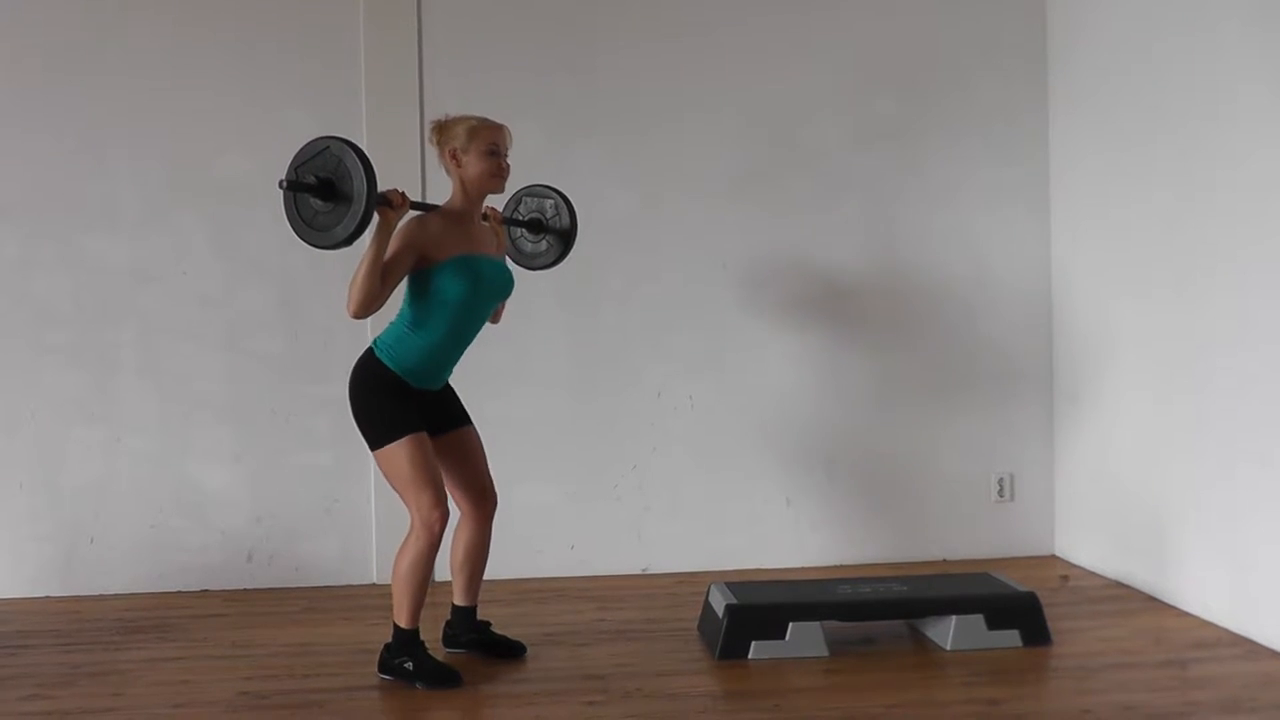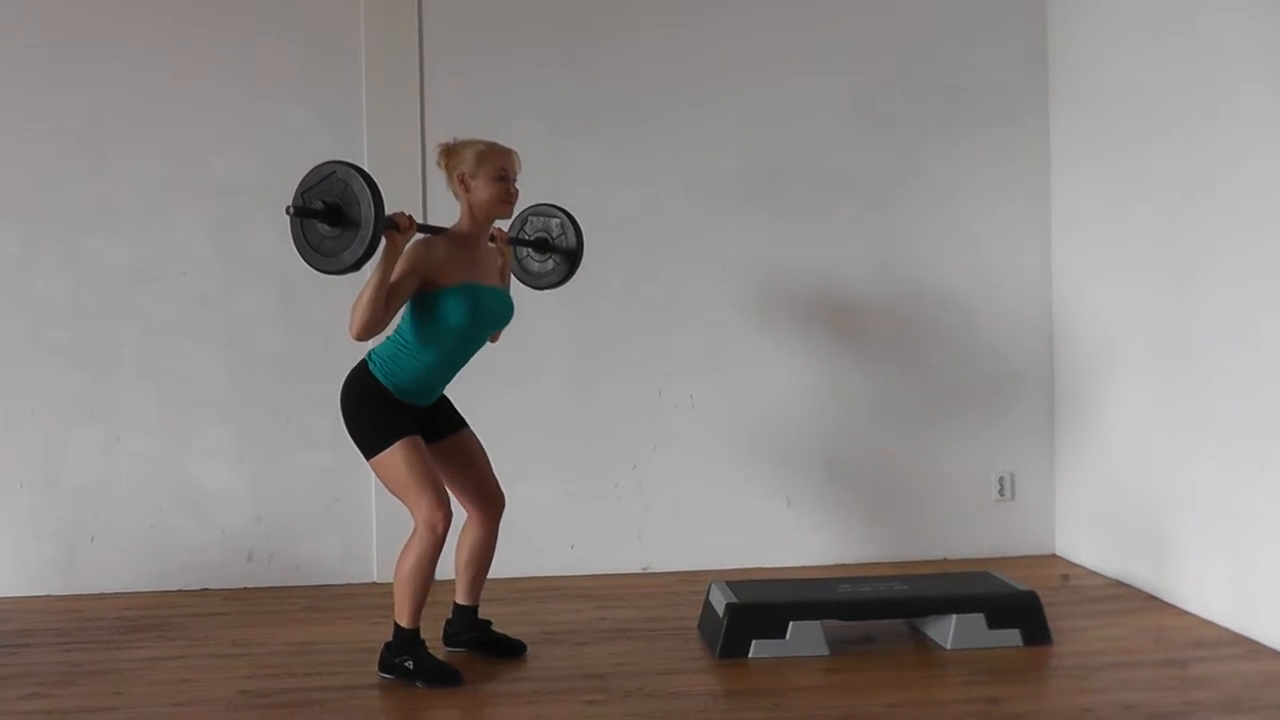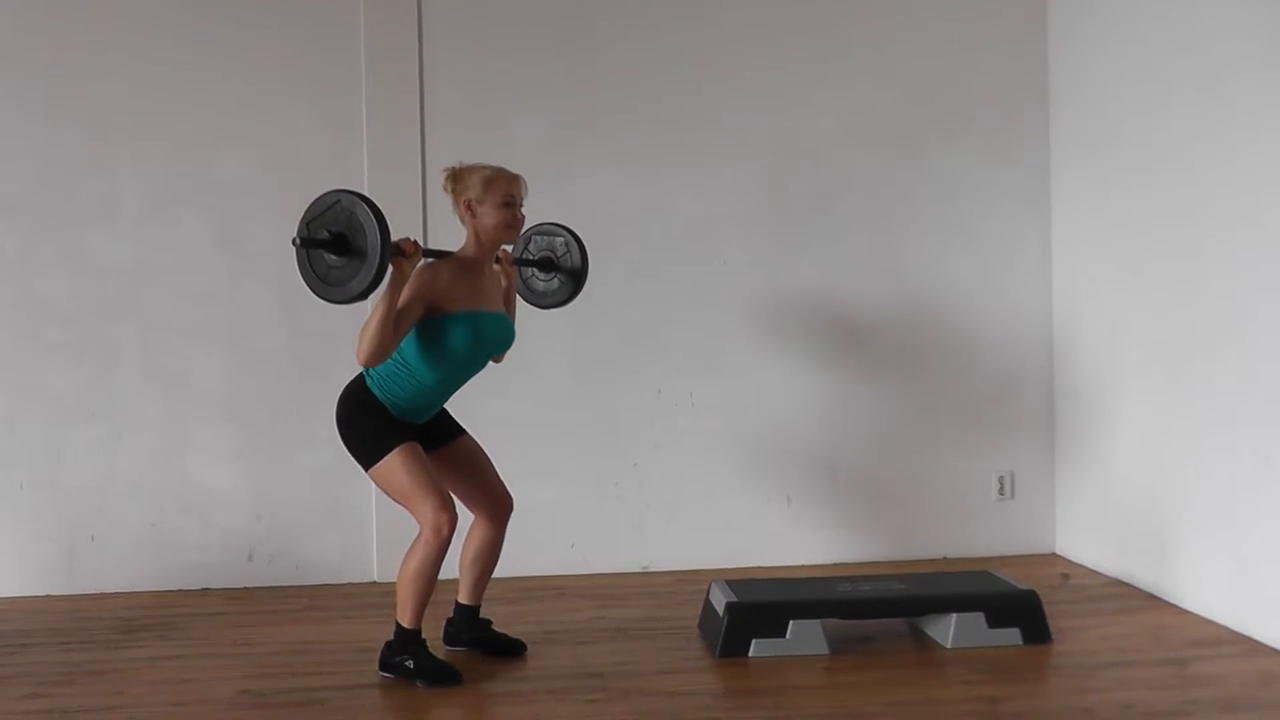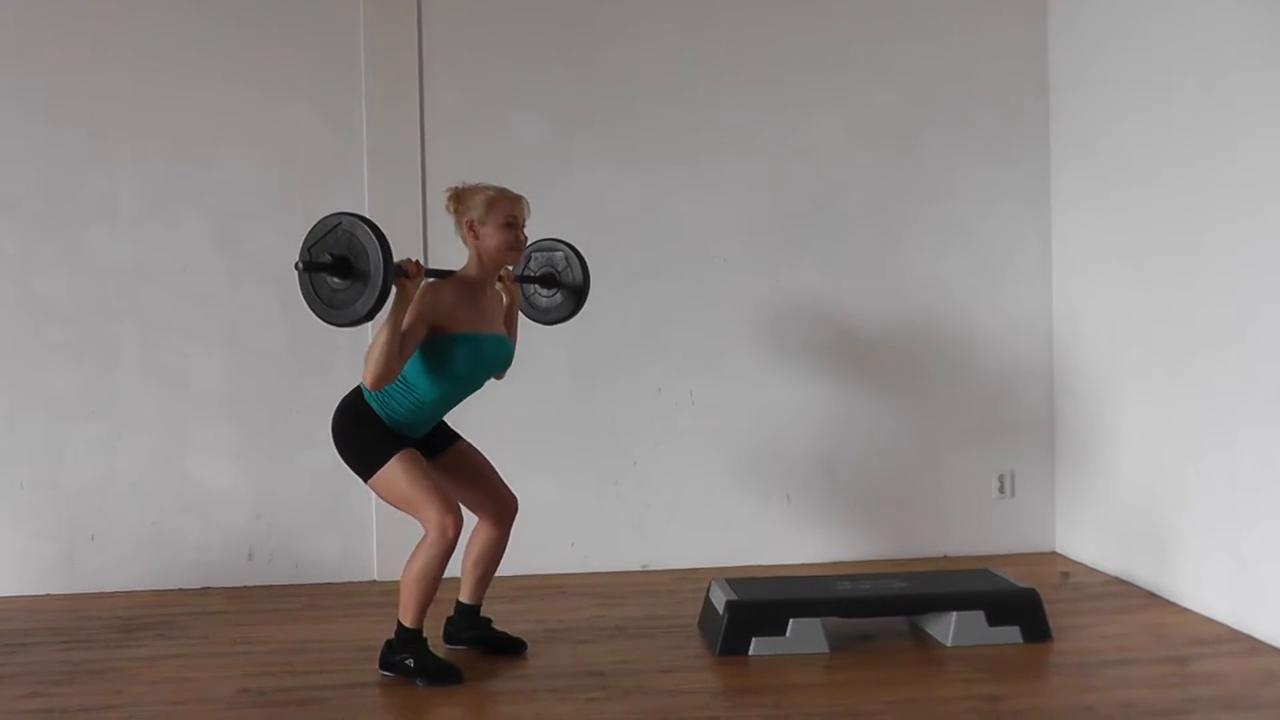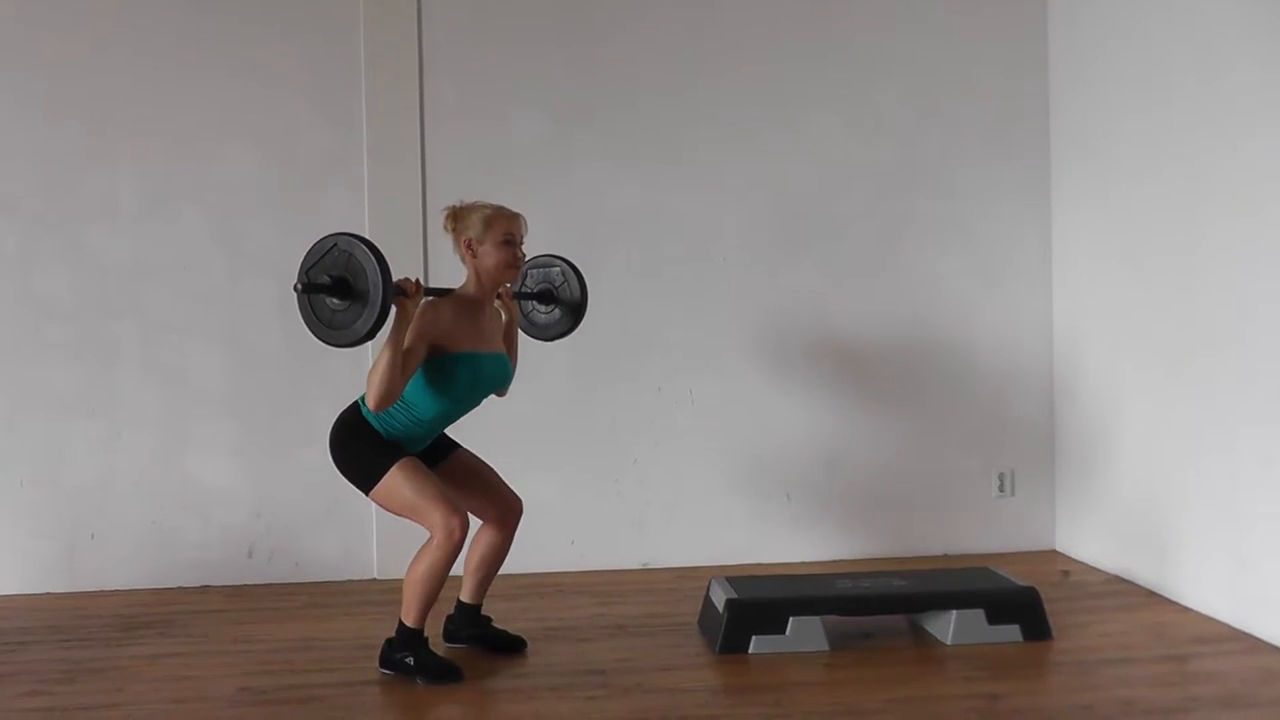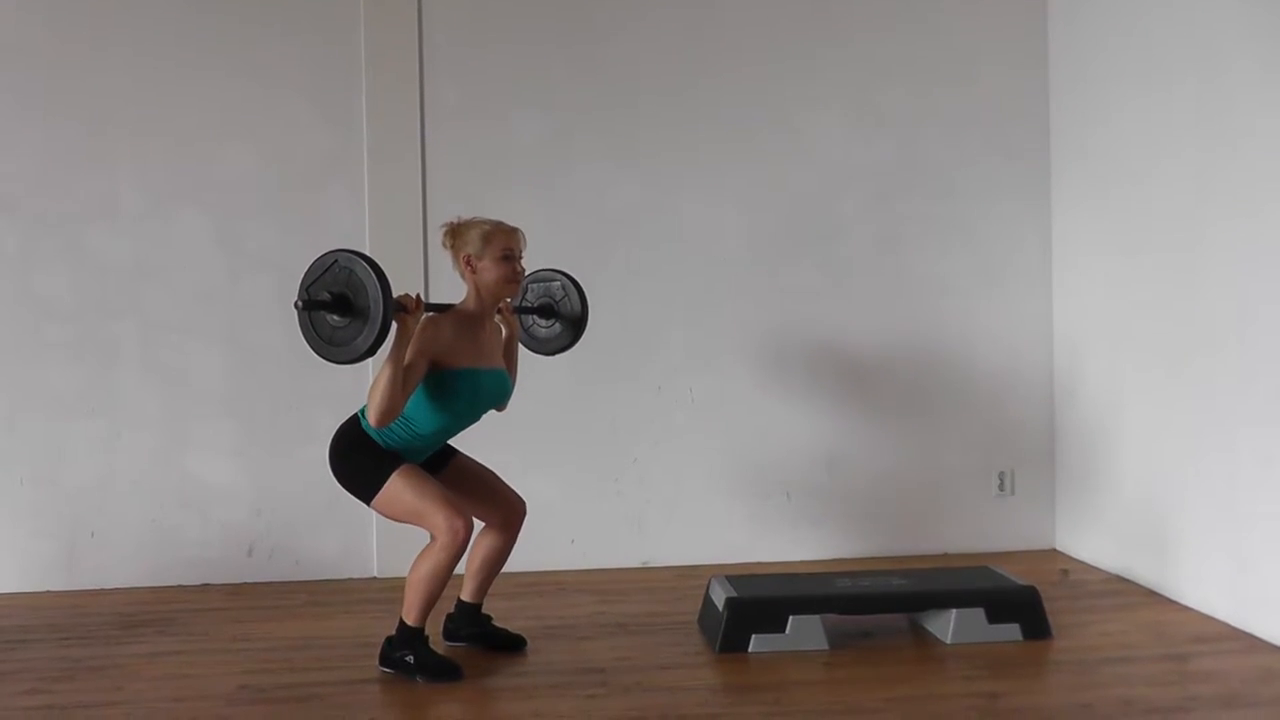
dt=0.2s
person 1, frame 1
left shoulder: (483, 231)
right shoulder: (425, 230)
left elbow: (492, 313)
right elbow: (360, 306)
right wrist: (385, 227)
left hip: (431, 386)
right hip: (384, 384)
left knee: (480, 502)
right knee: (431, 513)
left ankle: (464, 623)
right ankle: (401, 649)
person 1, frame 2
left shoulder: (488, 253)
right shoulder: (430, 253)
left elbow: (491, 332)
right elbow: (362, 328)
right wrist: (391, 250)
left hip: (424, 398)
right hip: (375, 397)
left knee: (488, 503)
right knee: (434, 515)
left ankle: (464, 622)
right ankle: (401, 649)
person 1, frame 3
left shoulder: (490, 276)
right shoulder: (436, 276)
left elbow: (495, 351)
right elbow: (369, 354)
right wrist: (399, 277)
left hip: (422, 412)
right hip: (371, 410)
left knee: (497, 506)
right knee: (438, 518)
left ankle: (465, 622)
right ankle: (402, 648)
person 1, frame 4
left shoulder: (491, 296)
right shoulder: (438, 296)
left elbow: (497, 369)
right elbow: (376, 378)
right wrist: (402, 297)
left hip: (418, 426)
right hip: (367, 423)
left knee: (501, 507)
right knee: (444, 521)
left ankle: (465, 621)
right ankle: (402, 647)
person 1, frame 5
left shoulder: (491, 314)
right shoulder: (437, 315)
left elbow: (499, 386)
right elbow: (379, 398)
right wrist: (403, 318)
left hip: (417, 439)
right hip: (365, 438)
left knee: (506, 509)
right knee: (449, 524)
left ankle: (465, 620)
right ankle: (403, 646)
person 1, frame 6
left shoulder: (491, 329)
right shoulder: (438, 331)
left elbow: (499, 401)
right elbow: (380, 414)
right wrist: (404, 333)
left hip: (418, 450)
right hip: (365, 450)
left knee: (510, 510)
right knee: (454, 526)
left ankle: (465, 618)
right ankle: (403, 645)
